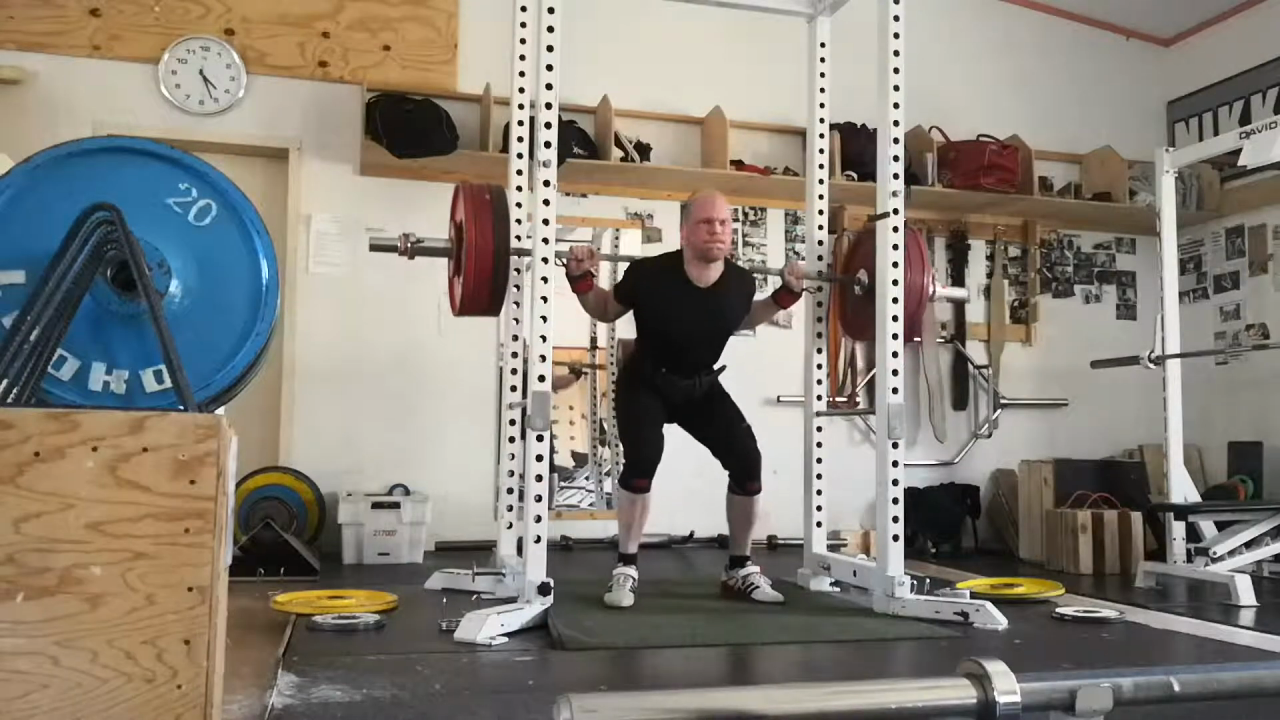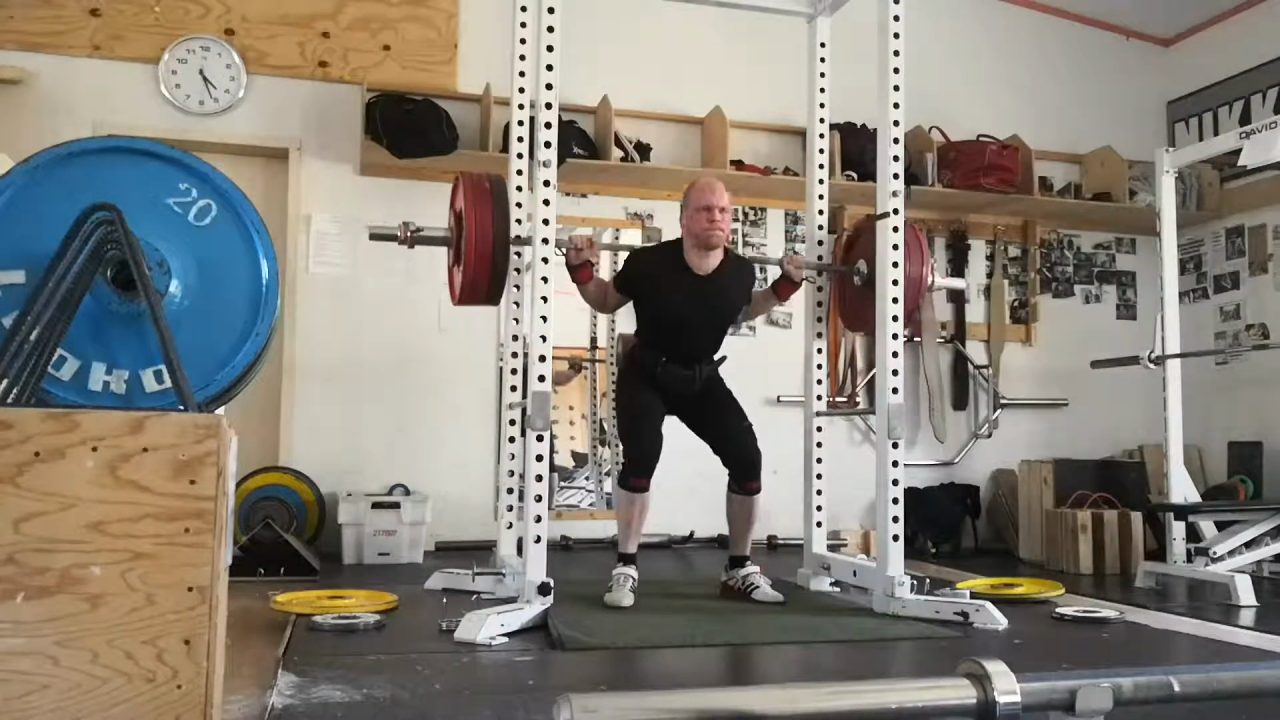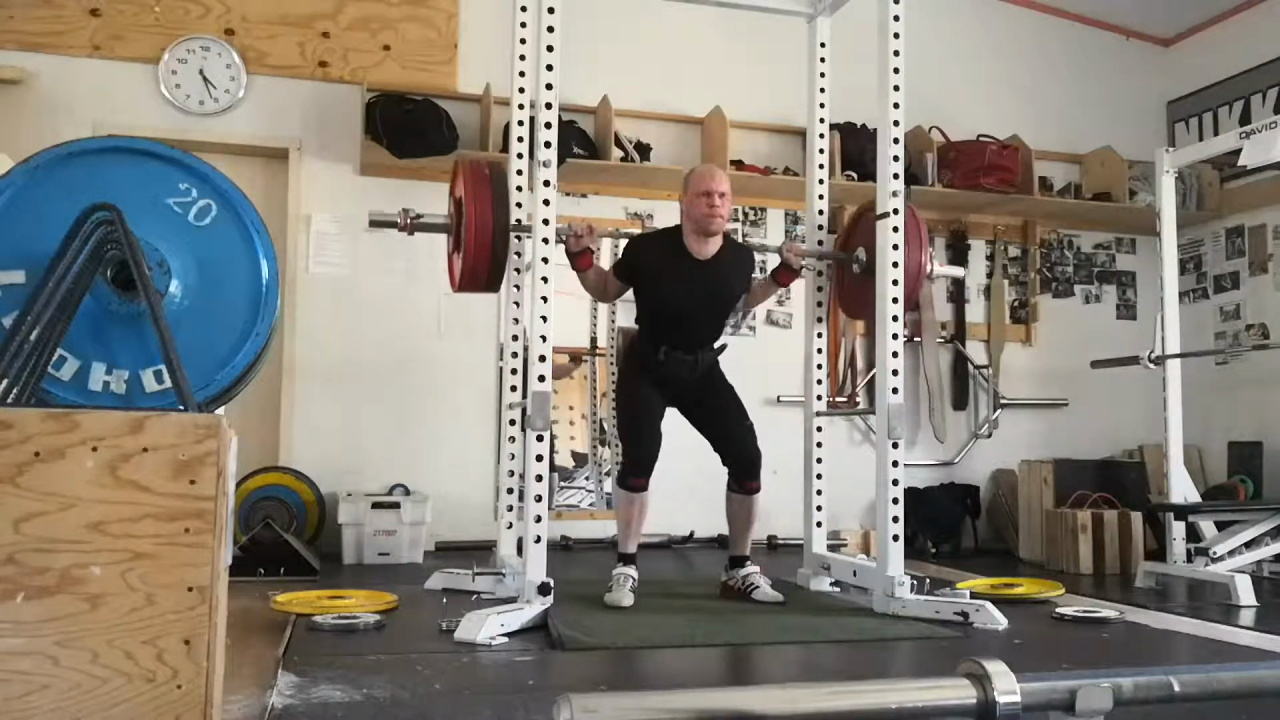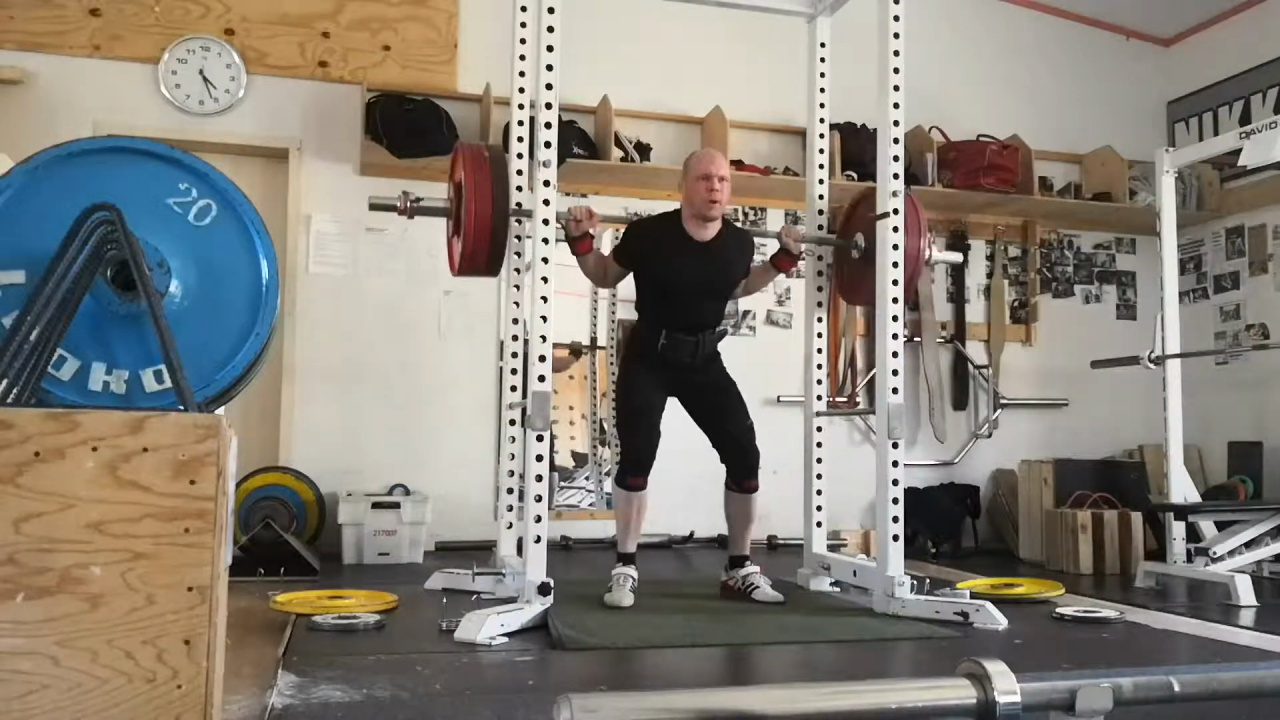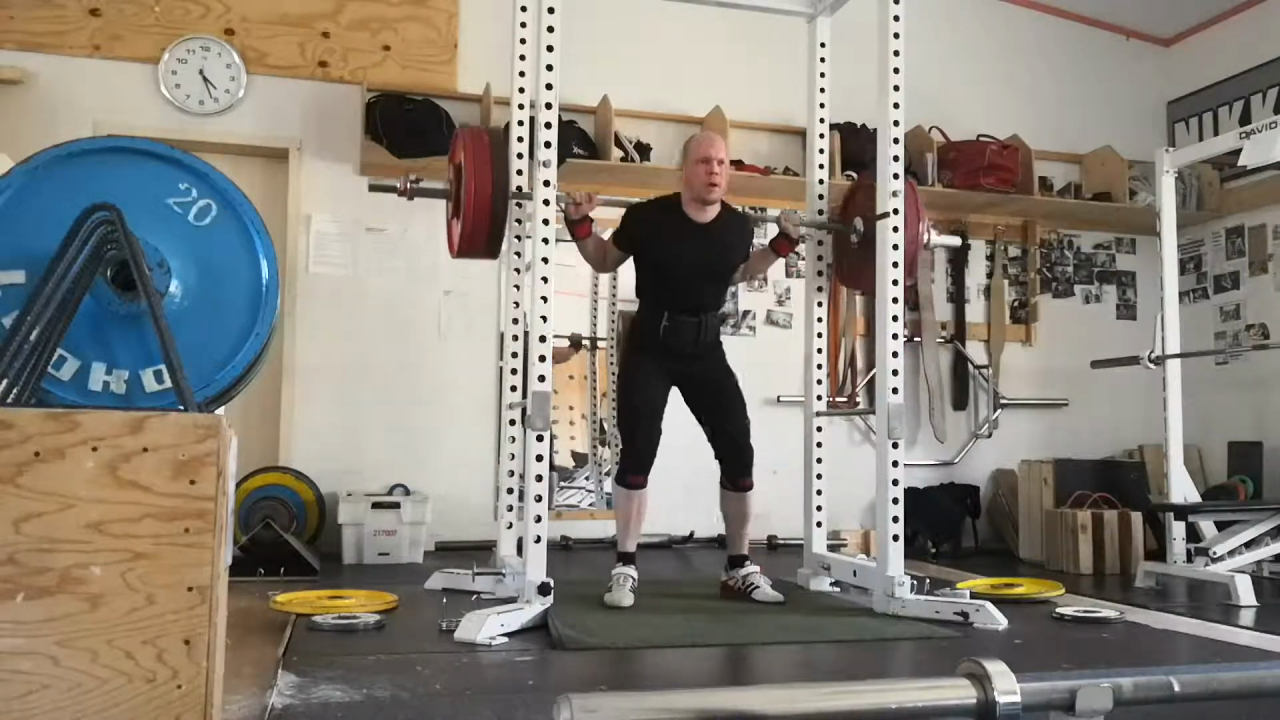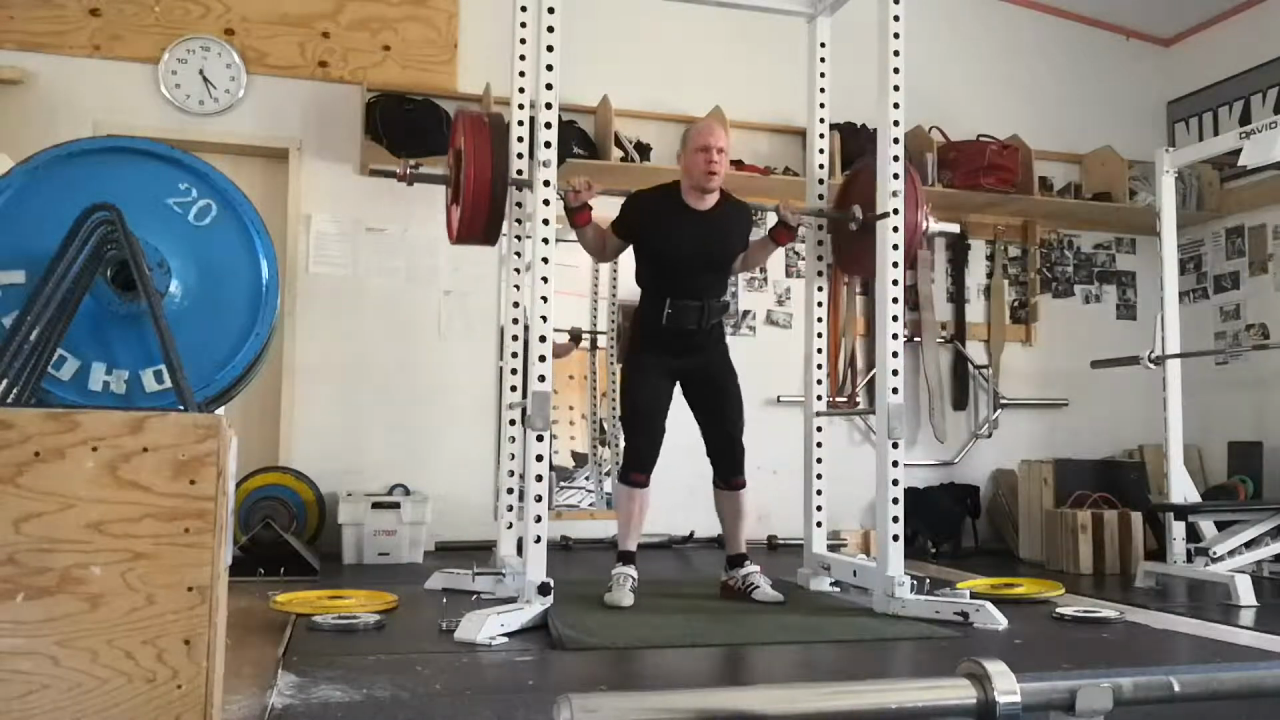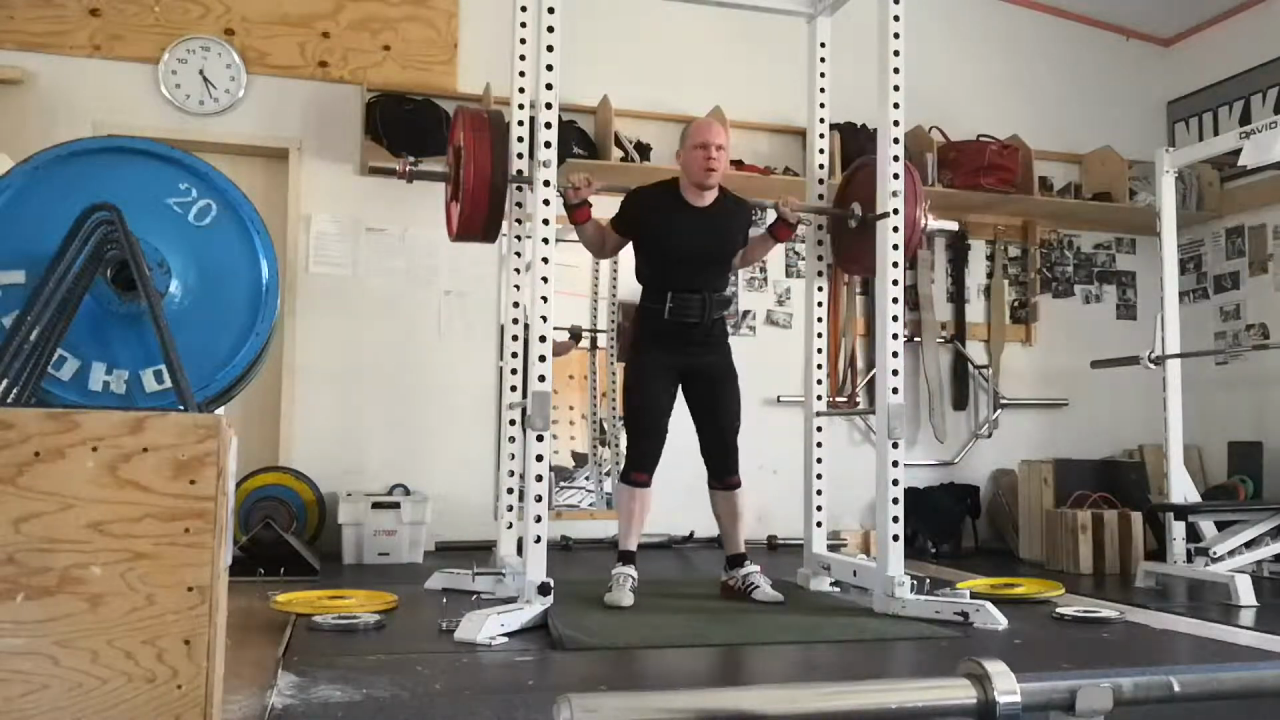
dt=0.1s
person 1, frame 1
left shoulder: (740, 283)
right shoulder: (650, 275)
right elbow: (606, 311)
left wrist: (786, 295)
right wrist: (581, 280)
left hip: (702, 387)
right hip: (645, 384)
left knee: (747, 459)
right knee: (643, 459)
left ankle: (739, 570)
right ankle: (626, 569)
person 1, frame 2
left shoulder: (740, 271)
right shoulder: (649, 263)
right elbow: (606, 302)
left wrist: (785, 285)
right wrist: (580, 269)
left hip: (702, 379)
right hip: (645, 377)
left knee: (747, 459)
right knee: (641, 458)
left ankle: (739, 571)
right ankle: (625, 570)
person 1, frame 3
left shoulder: (740, 259)
right shoulder: (649, 250)
right elbow: (605, 290)
left wrist: (785, 273)
right wrist: (580, 256)
left hip: (703, 370)
right hip: (647, 370)
left knee: (747, 458)
right knee: (641, 457)
left ankle: (739, 570)
right ankle: (625, 569)
person 1, frame 4
left shoulder: (739, 242)
right shoulder: (649, 233)
right elbow: (605, 277)
left wrist: (784, 259)
right wrist: (580, 241)
left hip: (703, 361)
right hip: (648, 360)
left knee: (744, 455)
right knee: (638, 454)
left ankle: (740, 570)
right ankle: (625, 570)
person 1, frame 5
left shoulder: (738, 226)
right shoulder: (648, 217)
right elbow: (605, 261)
left wrist: (783, 243)
right wrist: (579, 224)
left hip: (705, 350)
right hip: (649, 349)
left knee: (738, 452)
right knee: (639, 452)
left ankle: (739, 569)
right ankle: (625, 569)
person 1, frame 6
left shoulder: (737, 214)
right shoulder: (647, 205)
right elbow: (603, 250)
left wrist: (783, 232)
right wrist: (578, 212)
left hip: (709, 344)
right hip: (653, 342)
left knee: (730, 454)
right knee: (641, 452)
left ankle: (738, 569)
right ankle: (625, 568)
person 1, frame 7
left shoulder: (737, 210)
right shoulder: (647, 202)
right elbow: (603, 246)
left wrist: (782, 228)
right wrist: (578, 209)
left hip: (711, 341)
right hip: (655, 340)
left knee: (724, 454)
right knee: (643, 452)
left ankle: (737, 569)
right ankle: (626, 568)
